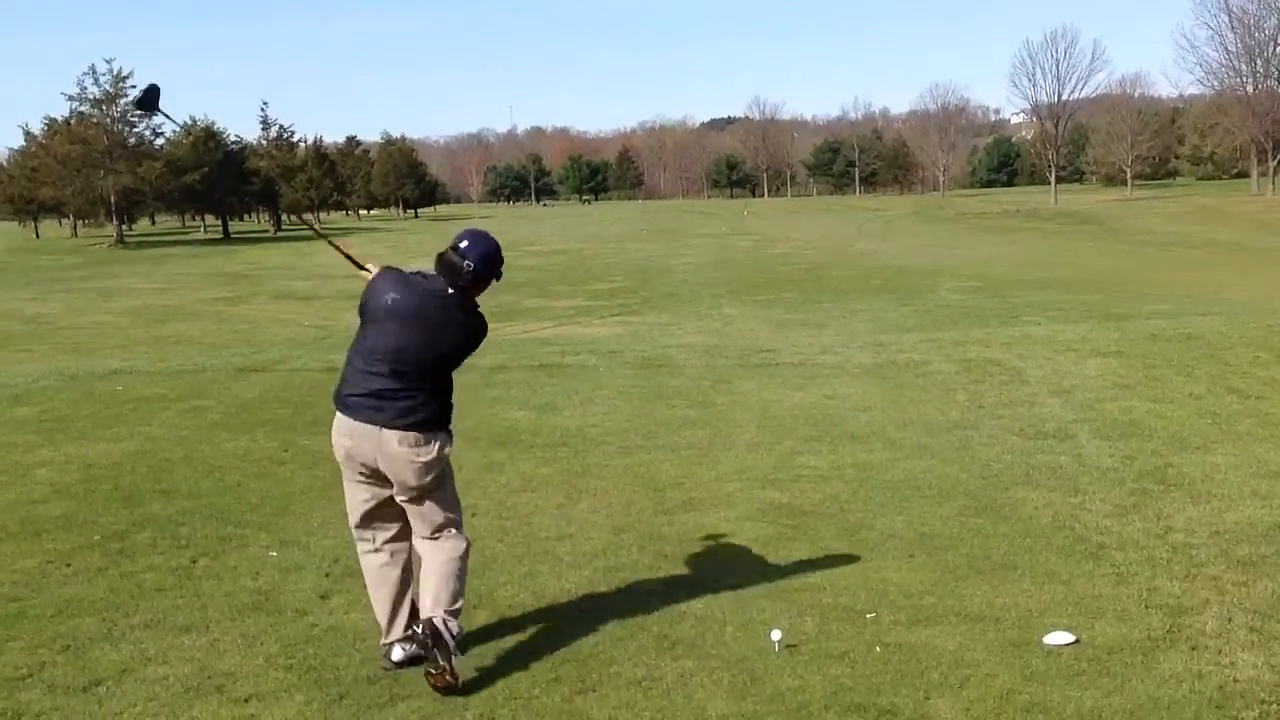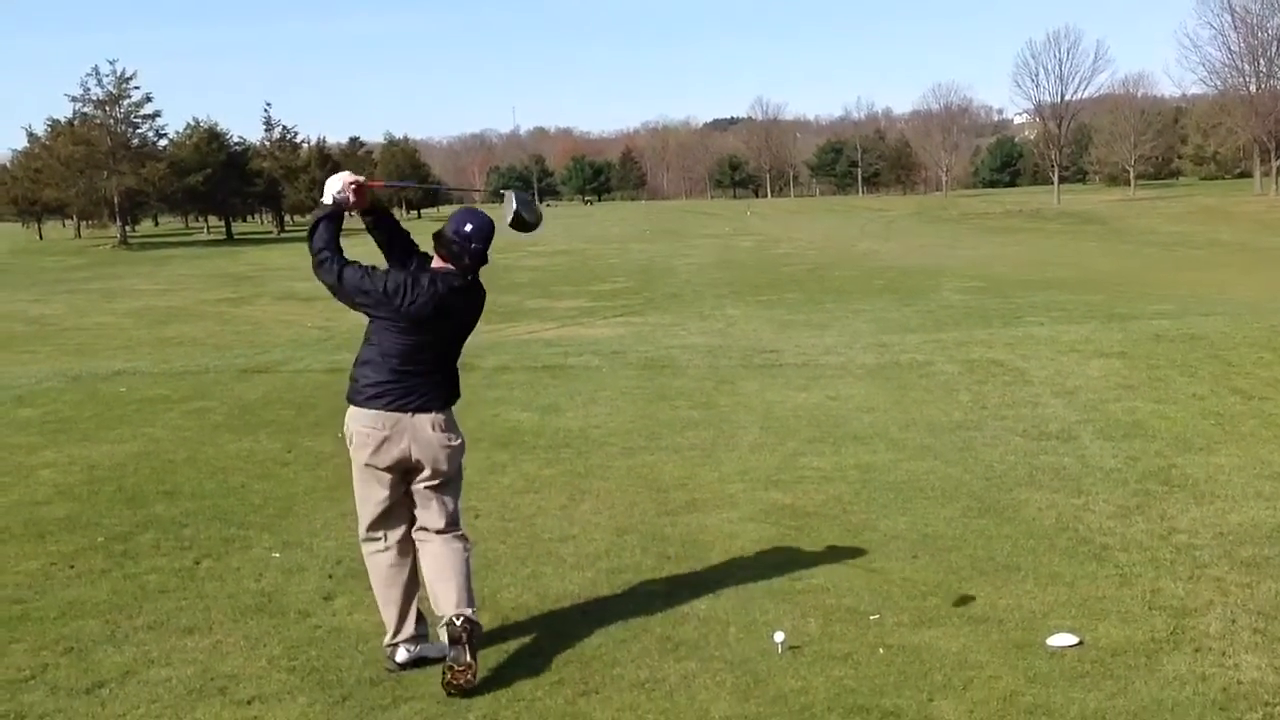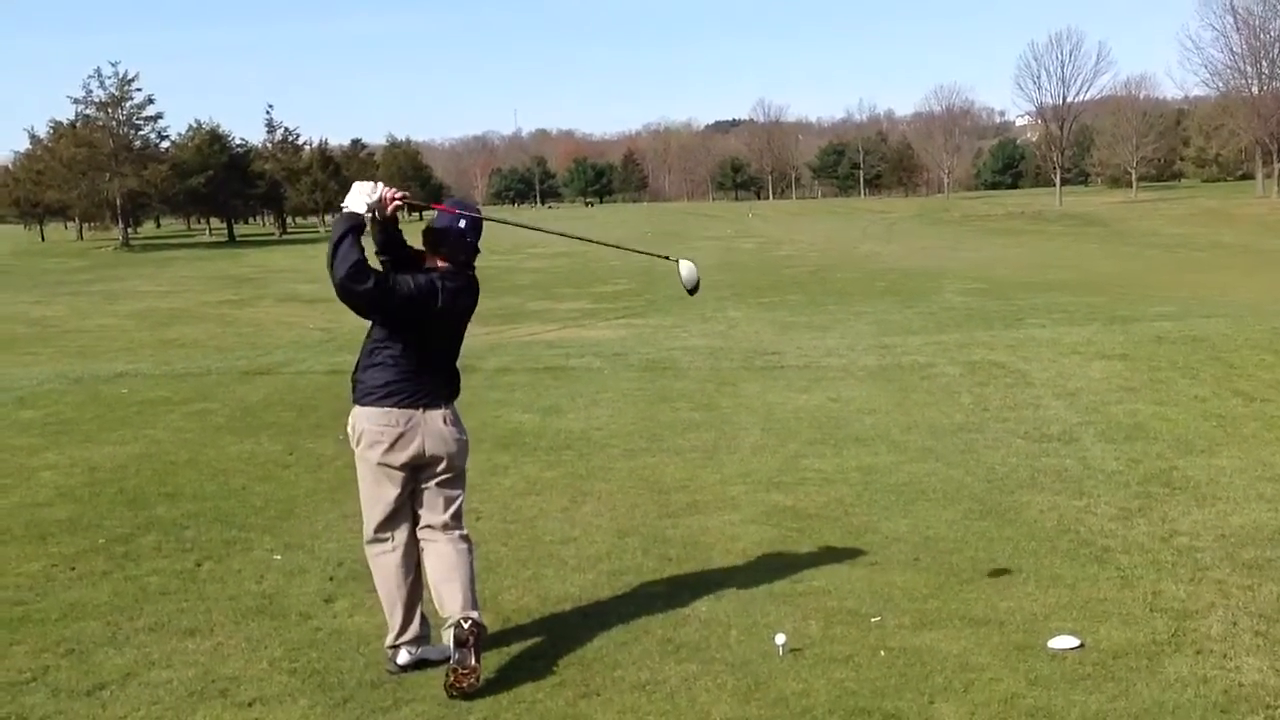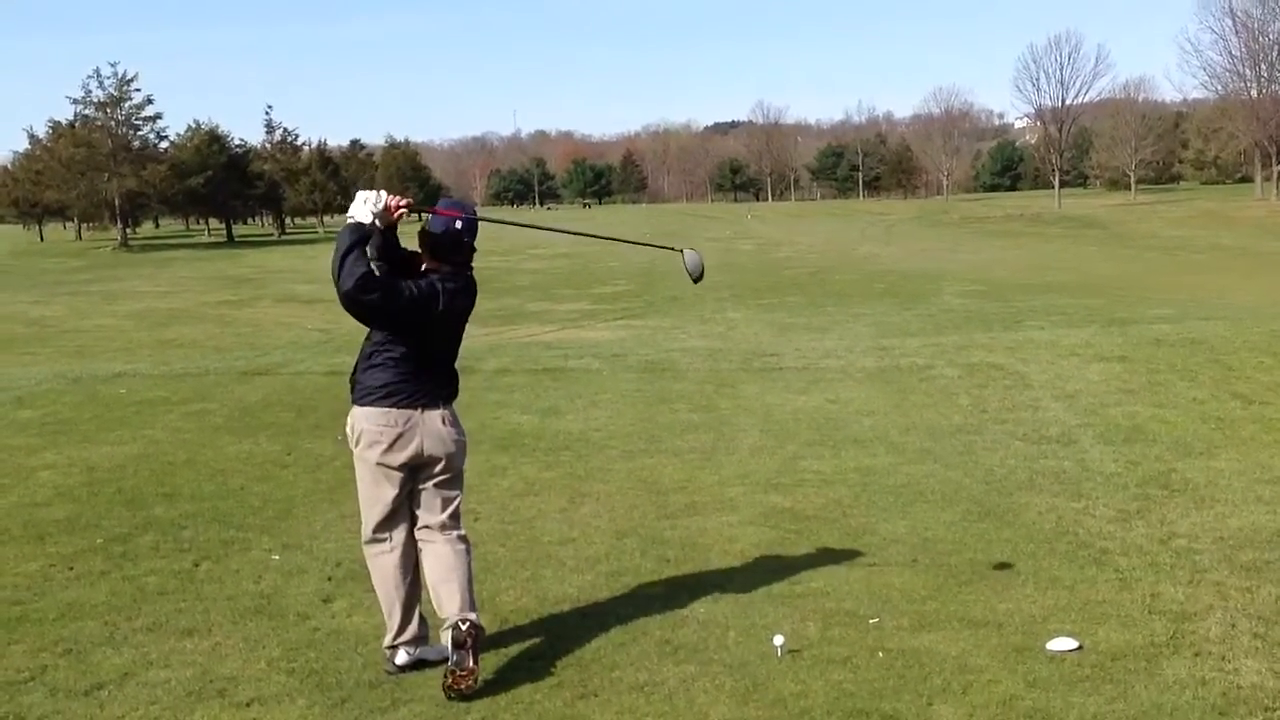
dt=0.2s
person 1, frame 1
left shoulder: (389, 287)
right shoulder: (471, 325)
left elbow: (382, 286)
left hip: (352, 428)
right hip: (413, 440)
left knee: (378, 537)
right knee: (441, 532)
left ankle: (399, 640)
right ankle: (436, 623)
person 1, frame 2
left shoulder: (402, 291)
right shoulder: (471, 295)
left elbow: (329, 267)
right elbow: (407, 255)
left wrist: (330, 204)
right wrist: (369, 207)
left hip: (374, 422)
right hip: (433, 424)
left knee: (383, 535)
right knee: (440, 529)
left ankle: (404, 641)
right ankle: (456, 620)
person 1, frame 3
left shoulder: (418, 292)
right shoulder: (462, 286)
left elbow: (350, 279)
right elbow: (400, 262)
left wrist: (354, 212)
right wrist: (383, 221)
left hip: (381, 422)
right hip: (438, 421)
left knee: (388, 535)
right knee: (443, 528)
left ankle: (406, 643)
right ankle: (462, 621)
person 1, frame 4
left shoulder: (420, 295)
right shoulder: (459, 287)
left elbow: (357, 289)
right elbow: (393, 266)
left wrist: (360, 222)
right wrist: (383, 229)
left hip: (381, 423)
right hip: (437, 422)
left knee: (388, 535)
right knee: (441, 529)
left ankle: (404, 644)
right ankle: (459, 624)
